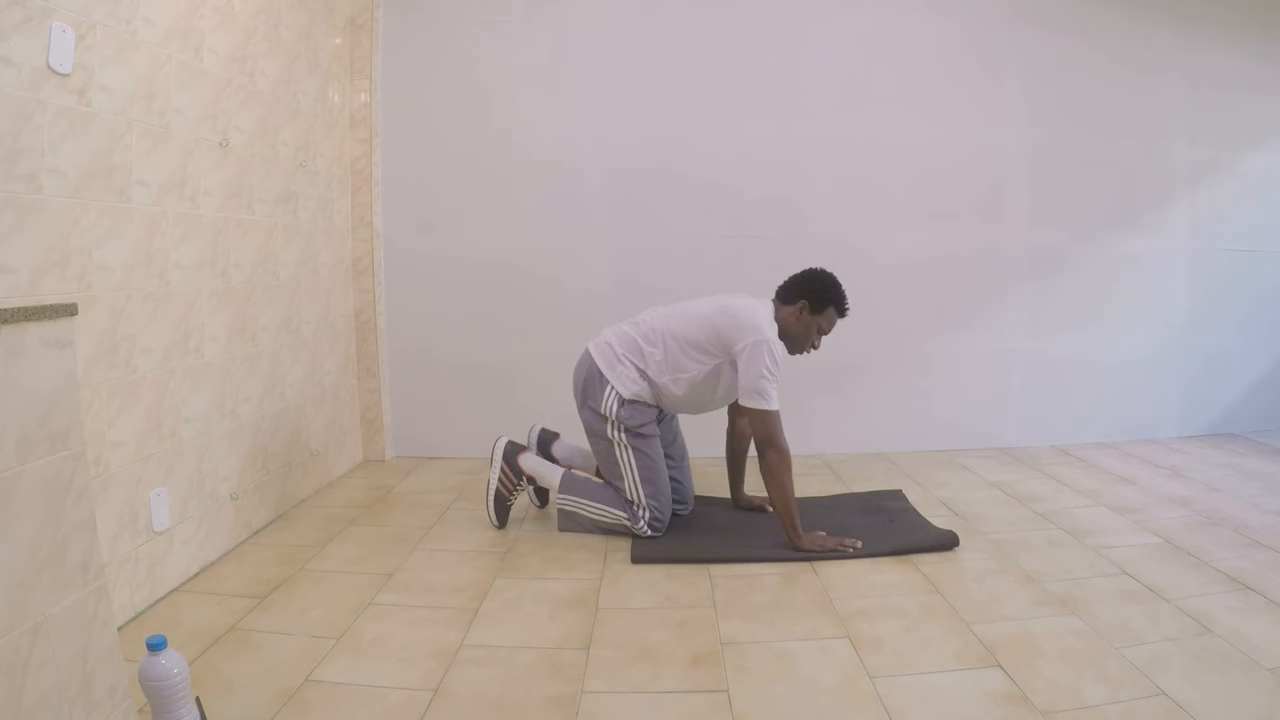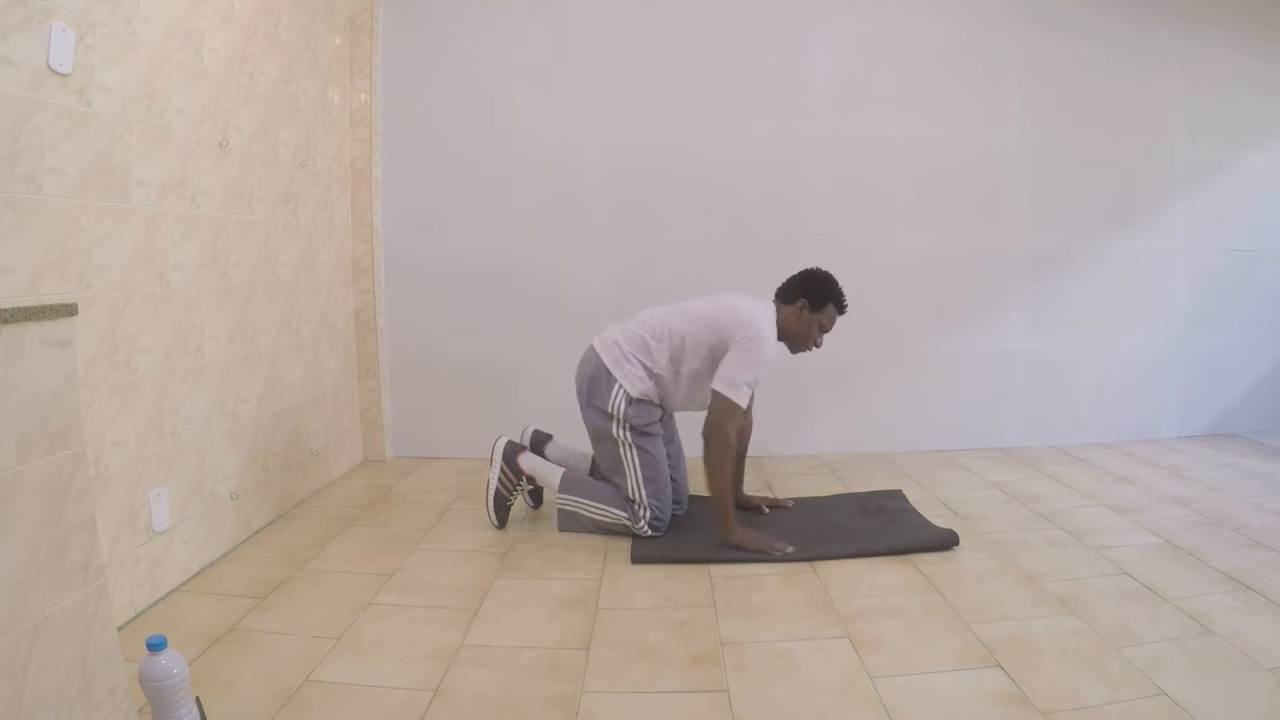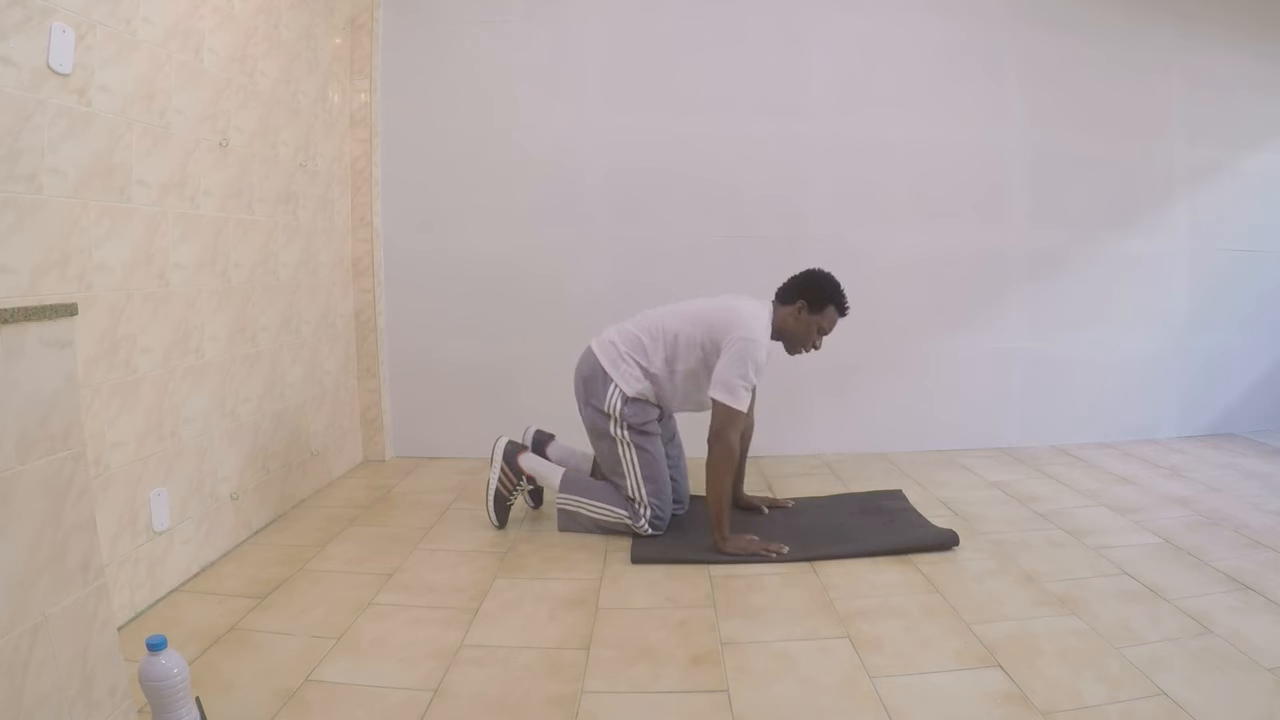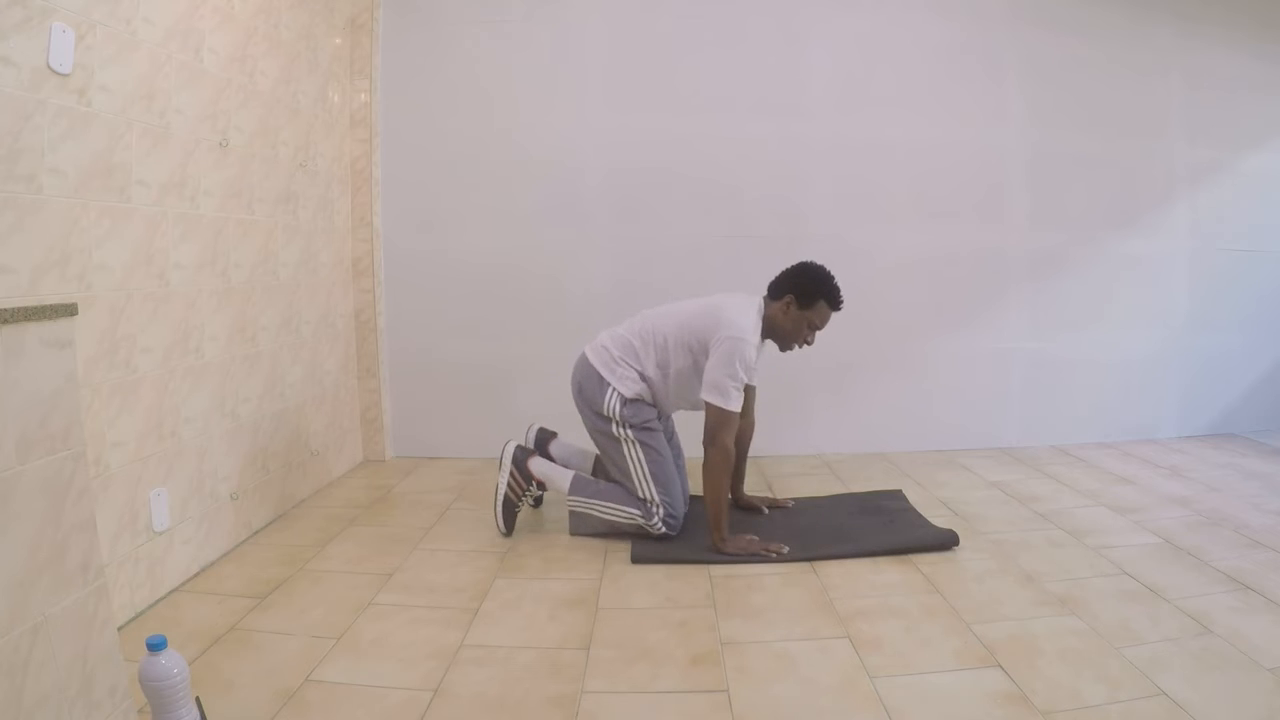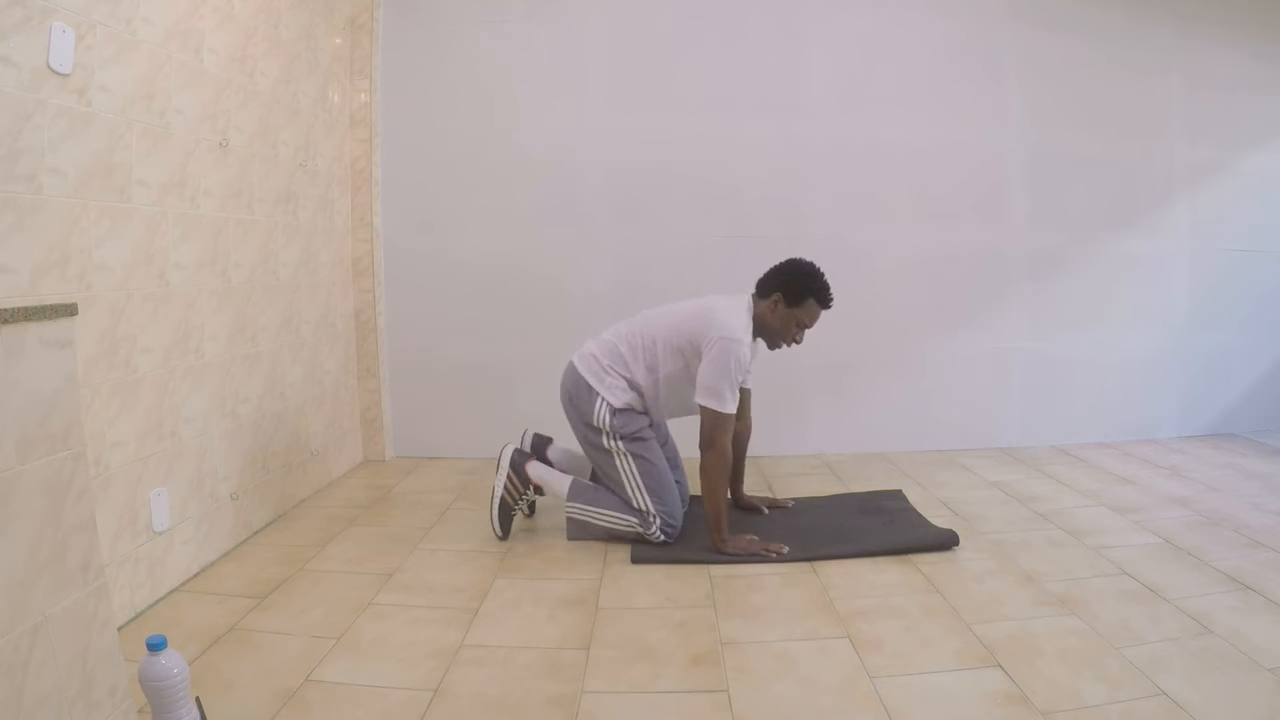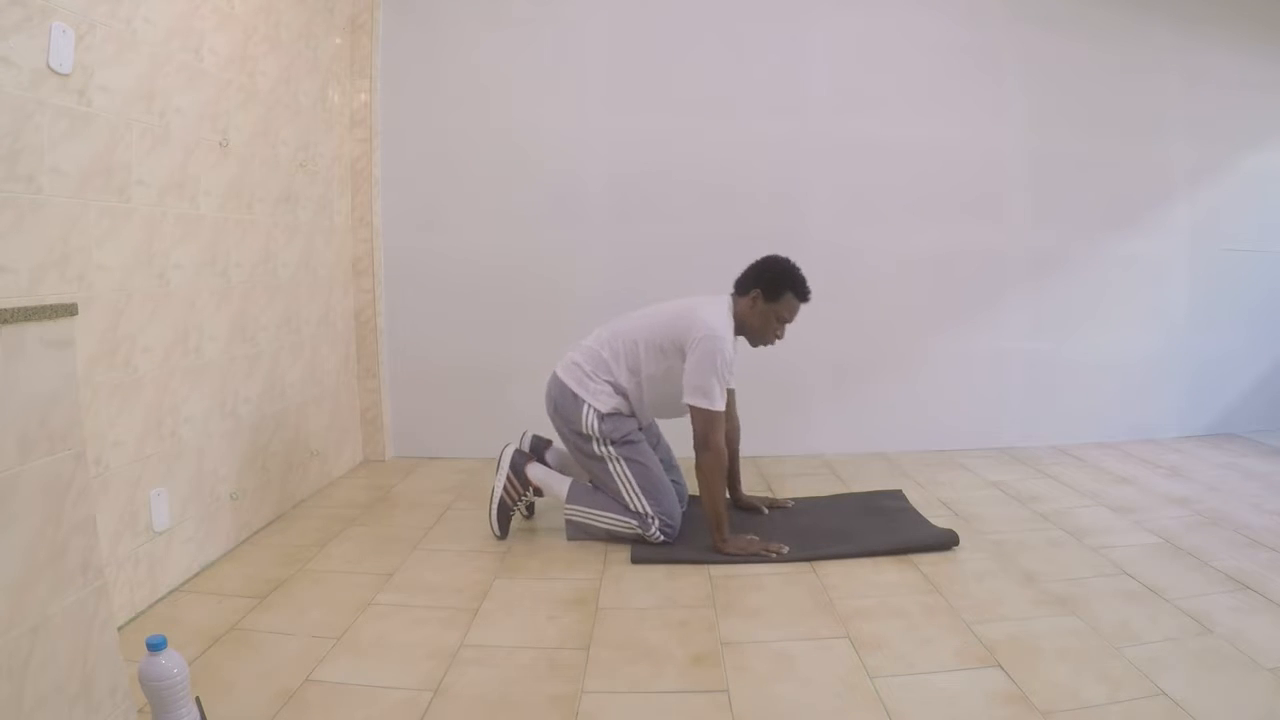
dt=0.3s
person 1, frame 1
left shoulder: (753, 322)
right shoulder: (761, 338)
left elbow: (740, 421)
right elbow: (771, 444)
left wrist: (739, 494)
right wrist: (797, 535)
left hip: (638, 385)
right hip: (613, 383)
left knee: (679, 500)
right knee: (649, 517)
left ankle: (554, 451)
right ankle: (522, 465)
person 1, frame 2
left shoulder: (752, 320)
right shoulder: (759, 339)
left elbow: (740, 420)
right elbow: (718, 432)
left wrist: (737, 494)
right wrist: (729, 528)
left hip: (628, 378)
right hip: (616, 381)
left knee: (674, 500)
right knee: (649, 517)
left ankle: (546, 451)
right ankle: (521, 464)
person 1, frame 3
left shoulder: (752, 322)
right shoulder: (751, 339)
left elbow: (743, 421)
right elbow: (723, 439)
left wrist: (738, 494)
right wrist: (723, 537)
left hip: (630, 379)
right hip: (614, 381)
left knee: (675, 499)
right knee: (649, 516)
left ankle: (547, 451)
right ankle: (523, 465)
person 1, frame 4
left shoulder: (750, 322)
right shoulder: (739, 336)
left elbow: (743, 420)
right elbow: (717, 441)
left wrist: (738, 493)
right wrist: (722, 536)
left hip: (630, 383)
right hip: (609, 383)
left knee: (673, 497)
right knee: (662, 514)
left ankle: (551, 450)
right ankle: (532, 469)
person 1, frame 5
left shoulder: (741, 322)
right shoulder: (731, 337)
left elbow: (740, 422)
right elbow: (715, 443)
left wrist: (738, 494)
right wrist: (722, 538)
left hip: (618, 389)
right hip: (600, 392)
left knee: (675, 497)
right knee: (660, 523)
left ankle: (547, 455)
right ankle: (529, 474)
person 1, frame 6
left shoulder: (717, 321)
right shoulder: (713, 336)
left elbow: (727, 421)
right elbow: (709, 444)
left wrist: (737, 494)
right wrist: (723, 536)
left hip: (609, 399)
right hip: (585, 401)
left knee: (674, 495)
right knee: (662, 522)
left ankle: (548, 457)
right ankle: (529, 474)
